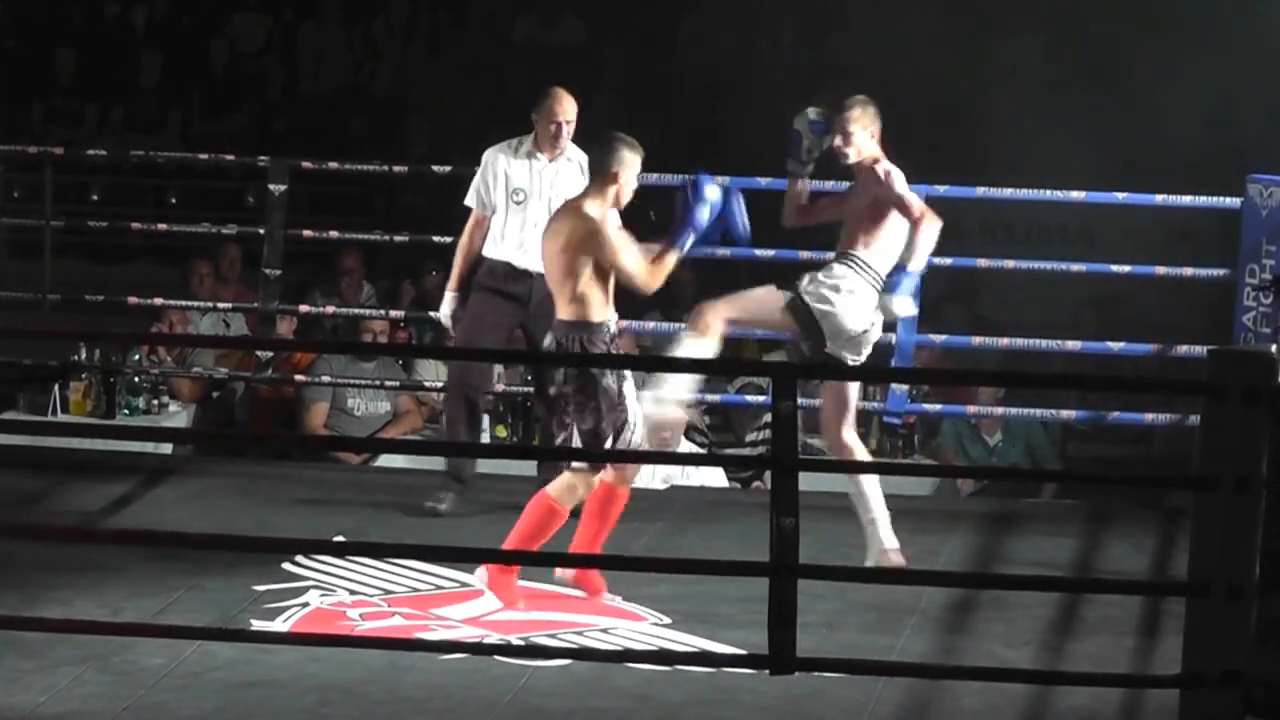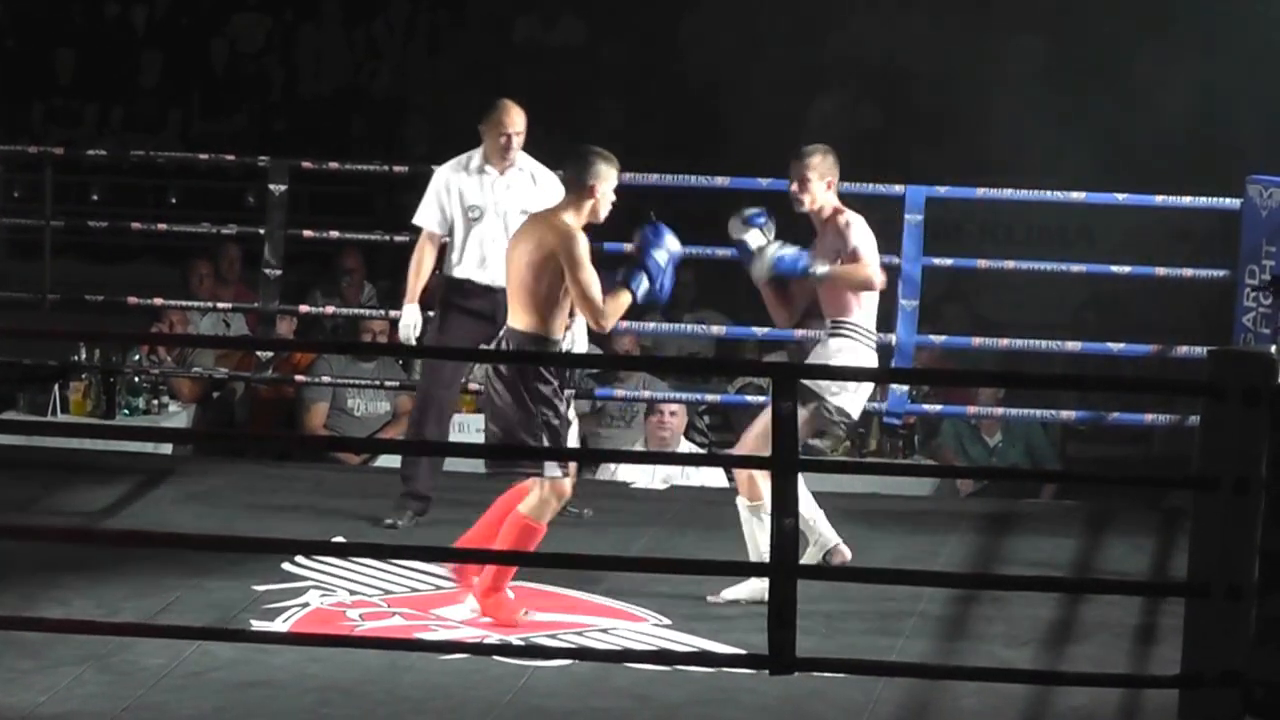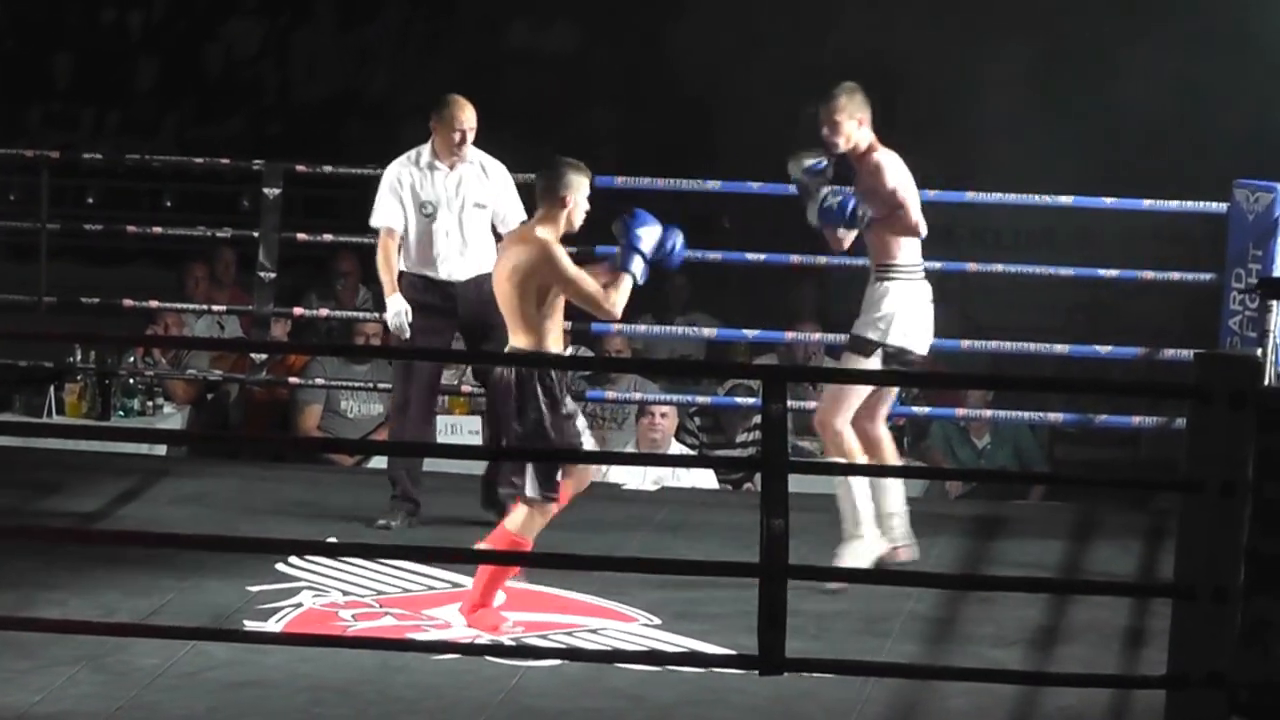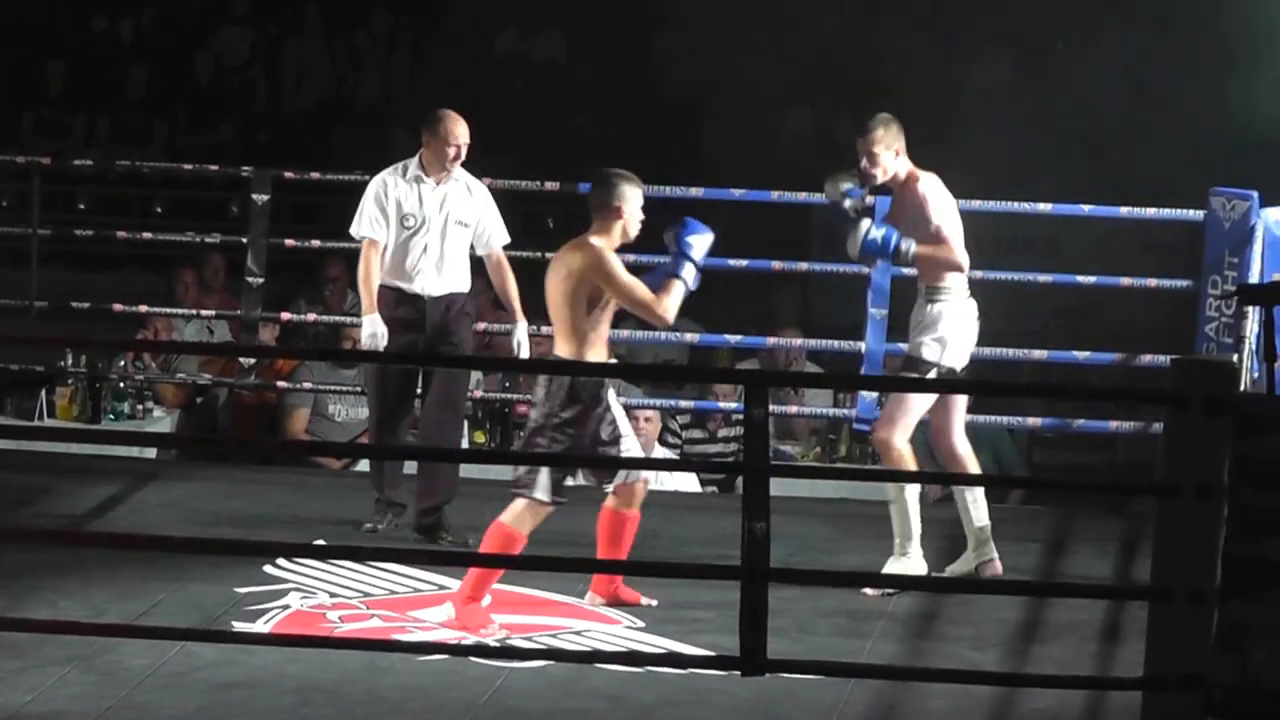
dt=0.3s
person 1, frame 1
left shoulder: (884, 176)
right shoulder: (858, 190)
left elbow: (927, 219)
right elbow: (794, 218)
left wrist: (904, 274)
right wrist: (802, 167)
left hip: (839, 289)
right hip: (862, 314)
left knee: (711, 313)
right knee: (838, 433)
left ankle: (665, 399)
person 1, frame 2
left shoulder: (849, 224)
right shoulder: (816, 239)
left elbow: (874, 279)
right elbow: (786, 316)
left wrist: (807, 268)
right wrist: (760, 258)
left hip: (847, 358)
right hip: (837, 359)
left knee: (748, 455)
right knee: (761, 455)
left ankle: (768, 575)
right ankle: (826, 543)
person 1, frame 3
left shoulder: (882, 163)
right shoulder: (863, 167)
left elbow: (916, 226)
right elbow: (840, 242)
left wrist: (851, 209)
right wrist: (820, 195)
left hip: (897, 299)
right hip: (892, 299)
left knee: (831, 419)
right knee: (869, 425)
left ankle: (860, 538)
right ankle: (892, 536)
person 1, frame 4
left shoulder: (925, 190)
right shoulder: (901, 197)
left elbow: (958, 259)
right elbow: (874, 256)
left wrist: (897, 245)
right wrist: (855, 216)
left hip: (947, 319)
right hip: (938, 319)
left knee: (890, 437)
right knee: (949, 439)
left ankle: (908, 557)
right ankle: (982, 551)
person 2, frame 1
left shoulder: (575, 217)
right shoulder: (591, 223)
left elbow: (634, 256)
right elbow: (644, 282)
left wrist: (687, 227)
right wrist: (690, 229)
left hip: (595, 347)
right hip: (583, 349)
left knee: (624, 462)
right knee: (583, 474)
left ankle: (581, 567)
right ankle: (501, 571)
person 2, frame 2
left shoulder: (539, 225)
right shoulder: (568, 237)
right elbow: (601, 318)
left wrist: (627, 277)
right wrist: (643, 271)
left hip: (522, 356)
right hip: (531, 364)
left knee: (537, 477)
right knee: (554, 486)
left ankle: (471, 558)
right ankle: (492, 590)
person 2, frame 3
left shoulder: (522, 241)
right shoulder: (542, 250)
left elbow: (577, 290)
right elbow: (609, 308)
left wrist: (628, 256)
right wrist: (636, 255)
left hip: (543, 375)
right hip: (532, 381)
left knee: (579, 471)
right knee: (534, 504)
left ankle: (501, 542)
right ankle: (478, 605)
person 2, frame 4
left shoulder: (580, 253)
right shoulder: (596, 259)
right elbow: (662, 315)
left wrist: (653, 283)
right wrist: (687, 263)
left hip: (592, 386)
right hip: (571, 390)
left knee: (632, 484)
right knee: (534, 502)
left ankle: (606, 585)
right ankle: (466, 602)
person 3, frame 1
left shoulder: (586, 172)
right shoulder: (498, 159)
right elbow: (477, 225)
right wrist: (452, 287)
left hip: (553, 288)
right hip: (498, 279)
right knee: (466, 376)
right ankle: (455, 480)
person 3, frame 2
left shoulder: (545, 181)
right shoulder: (451, 175)
right elbow: (428, 242)
right wrist: (411, 303)
right hip: (464, 296)
right knee: (433, 392)
right ankle: (413, 497)
person 3, frame 3
left shoulder: (492, 171)
right shoulder: (402, 173)
left elbow: (514, 237)
right elbow: (388, 241)
right wrist: (392, 296)
left hip: (480, 289)
right hip: (424, 292)
right knee: (411, 397)
right ankle: (404, 499)
person 3, frame 4
left shoulder: (474, 193)
right shoulder: (387, 185)
left elbow: (496, 260)
right elbow: (369, 253)
left wrist: (519, 320)
right wrist: (370, 314)
left hip: (451, 309)
right hip: (398, 305)
left knee: (444, 413)
right knee: (388, 409)
left ankle: (432, 516)
right ankle: (388, 502)
